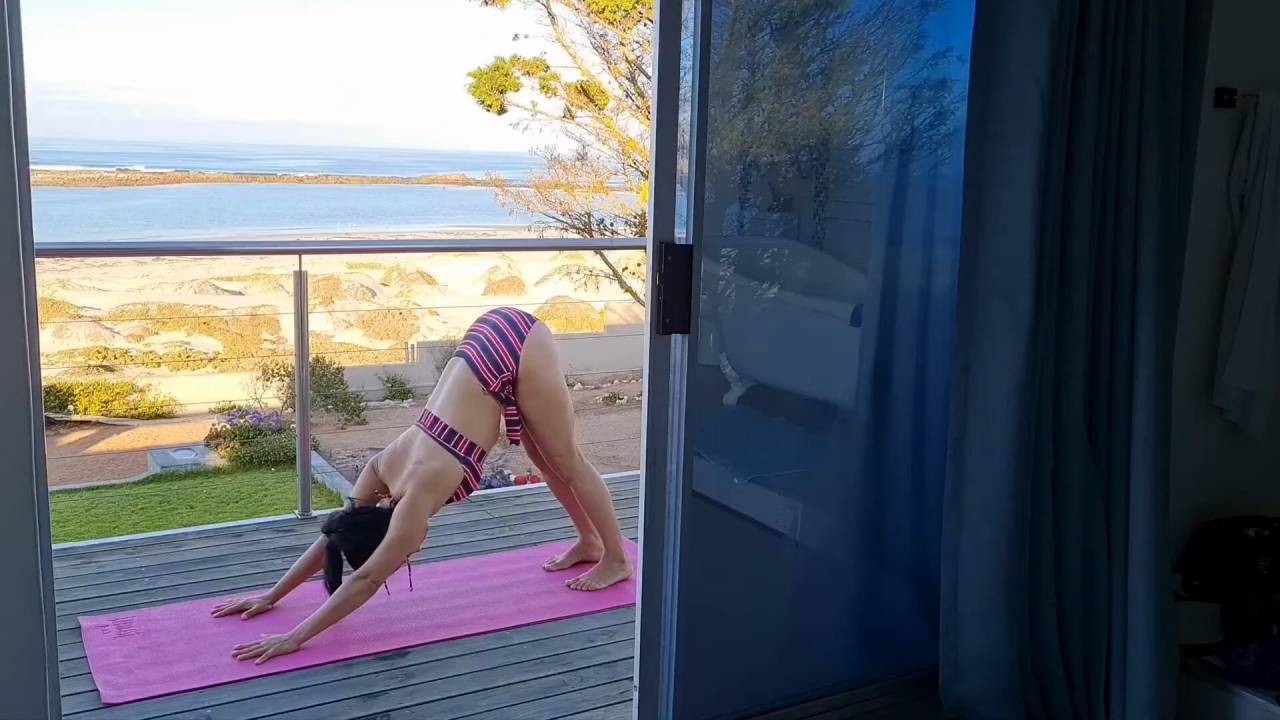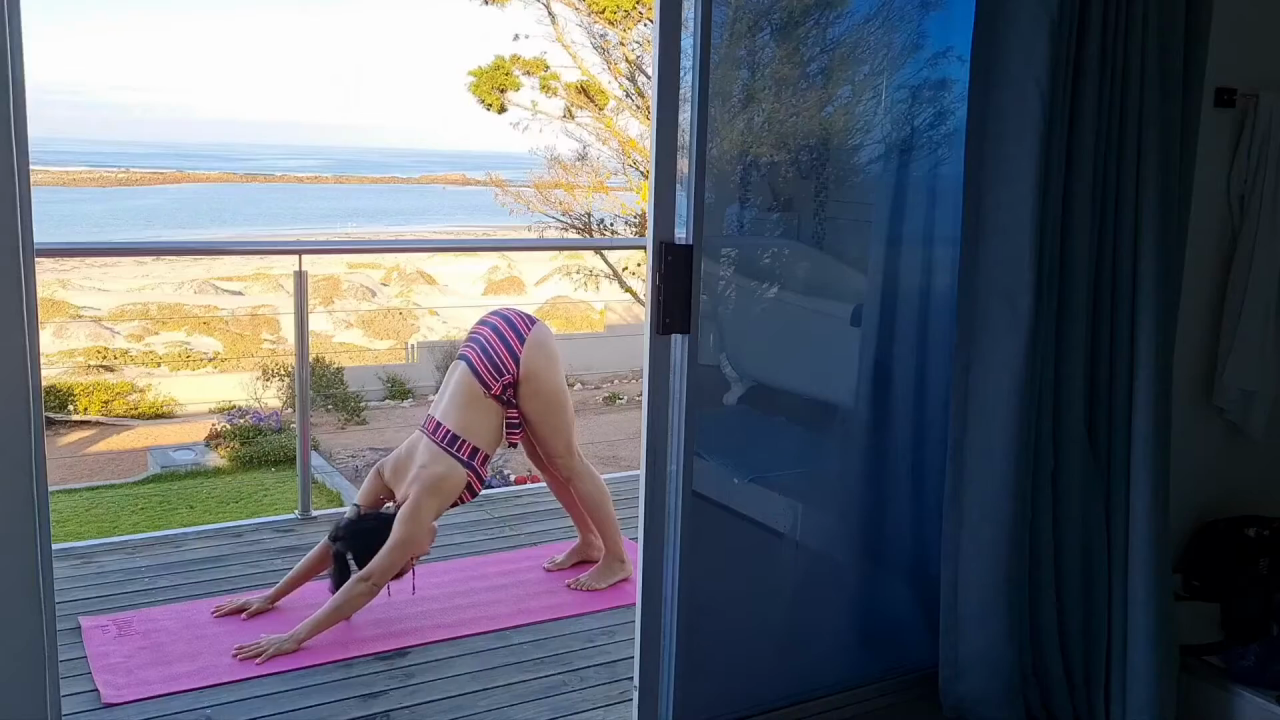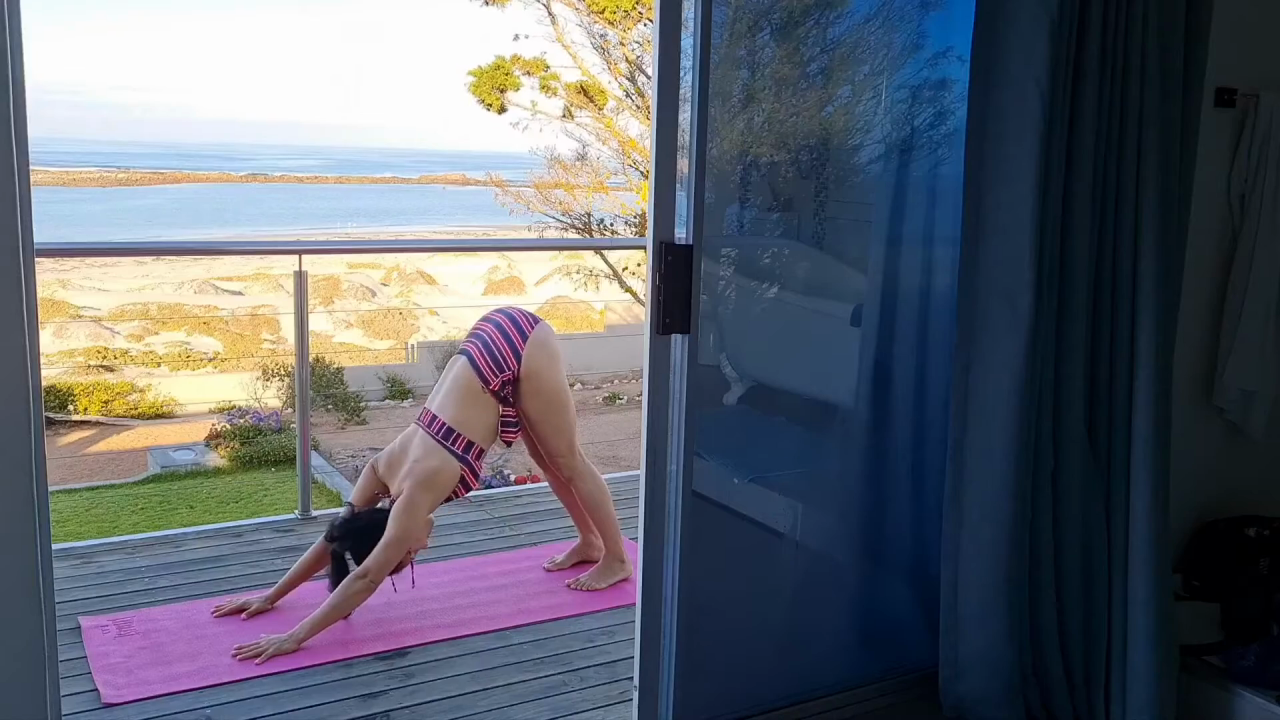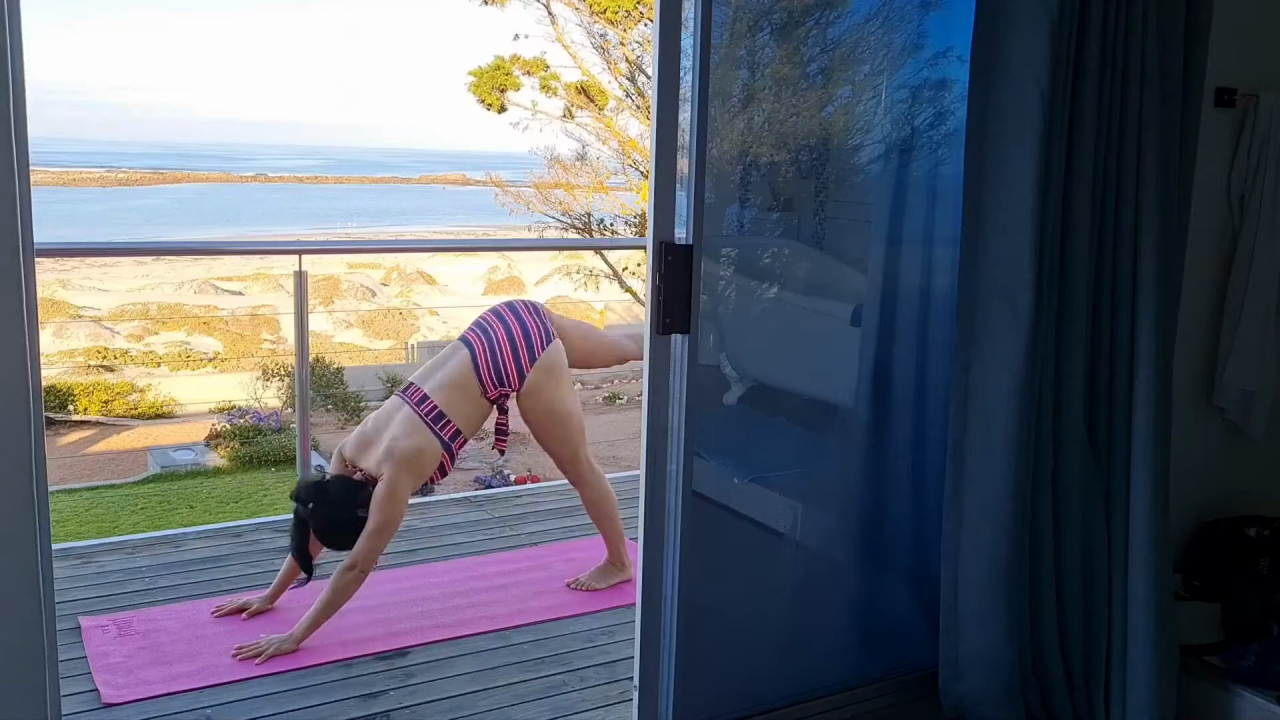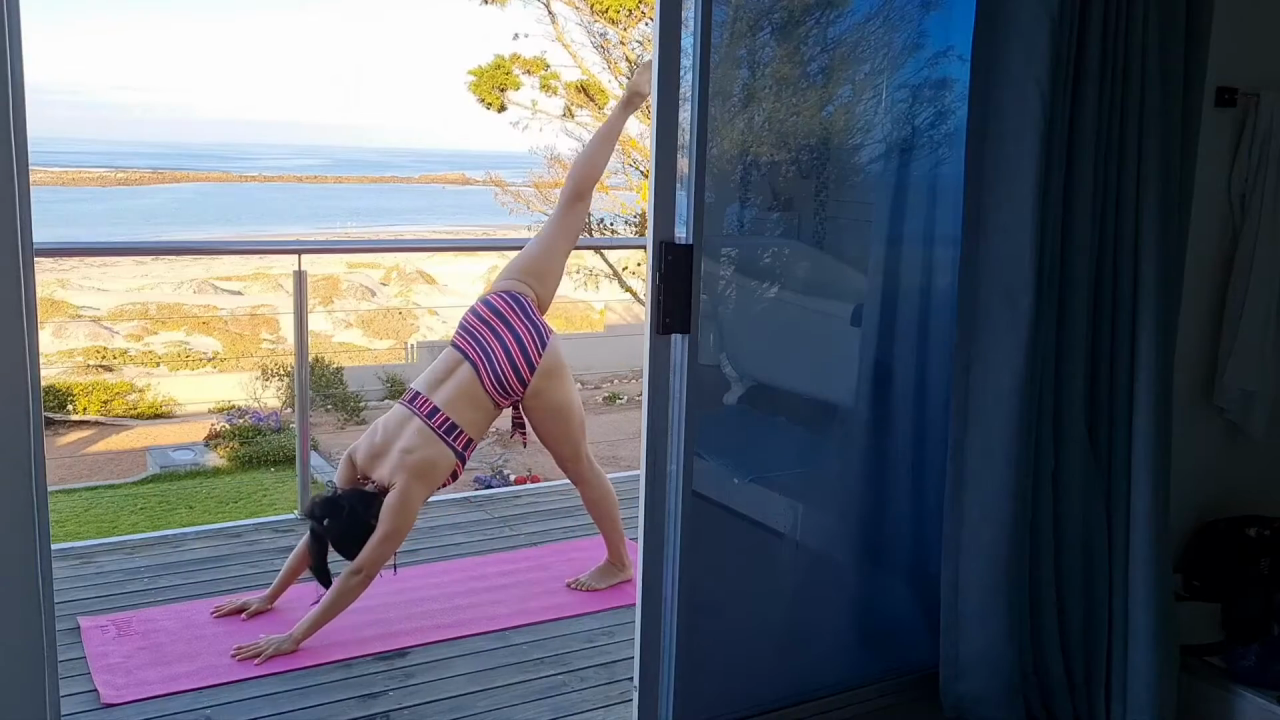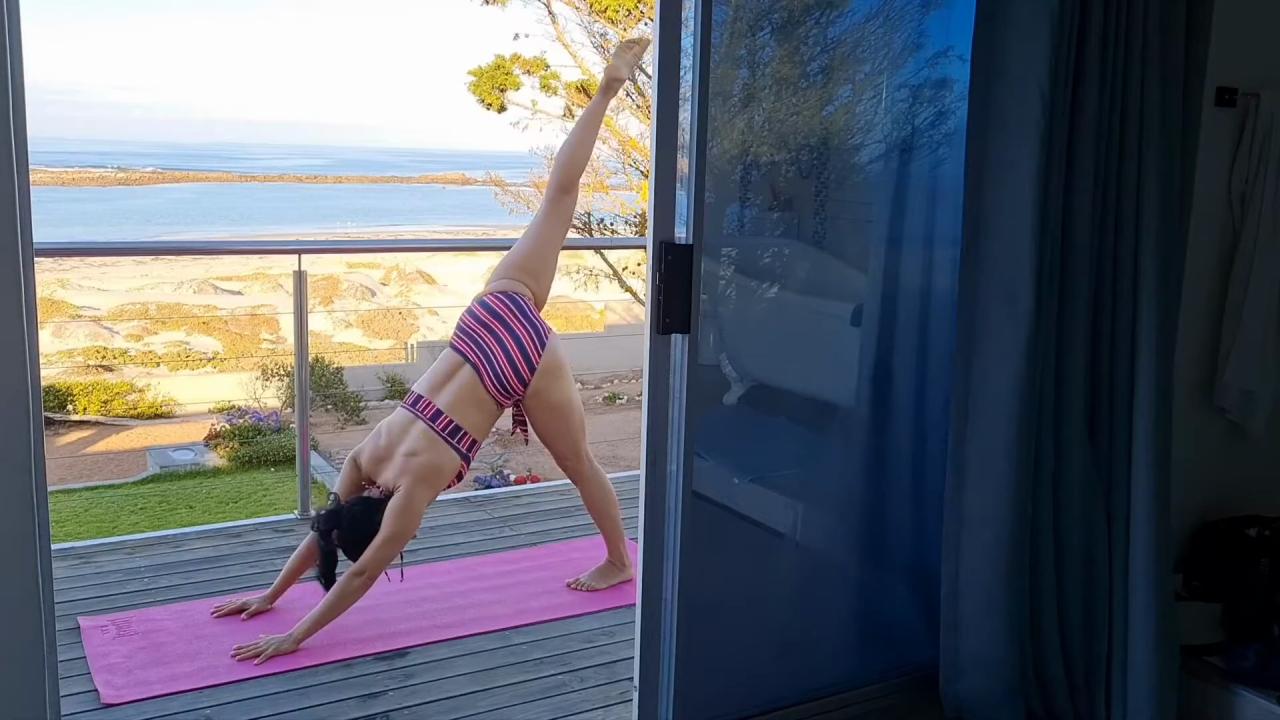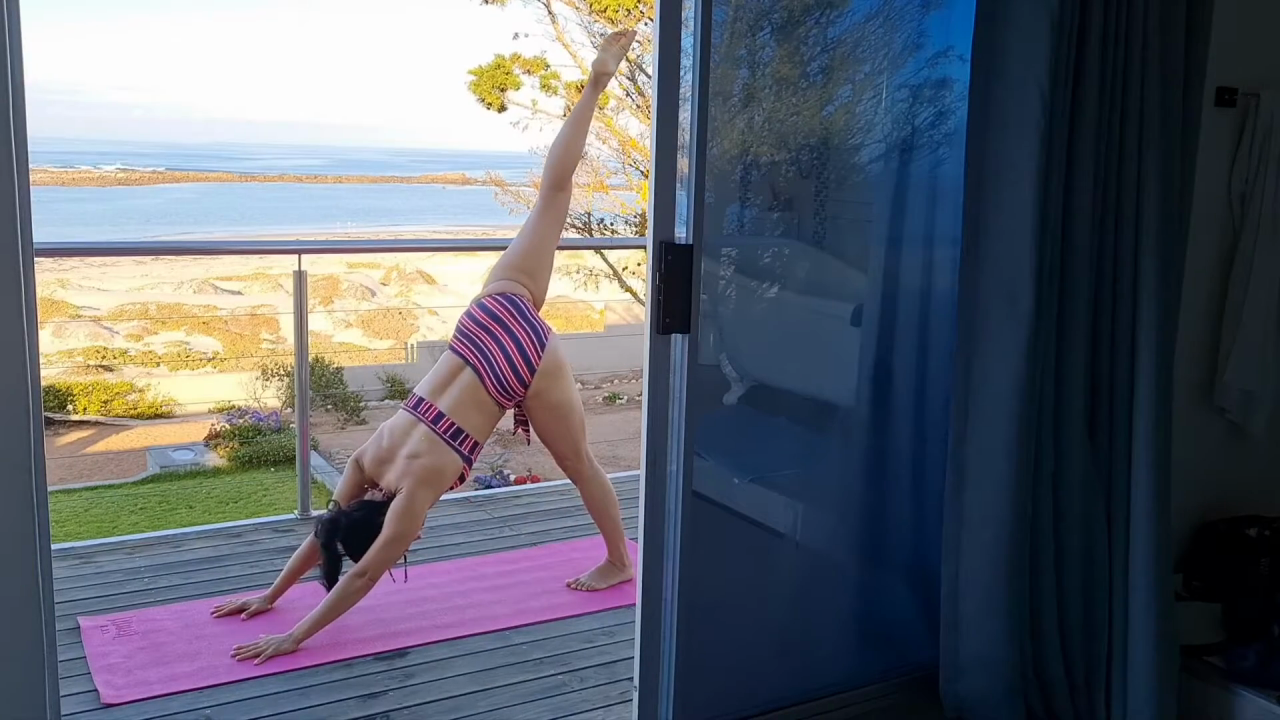
dt=0.3s
person 1, frame 1
left shoulder: (419, 489)
right shoulder: (384, 467)
left elbow: (367, 580)
right elbow: (335, 534)
left wrist: (295, 637)
right wrist: (271, 596)
left hip: (513, 344)
right hip: (494, 338)
left knee: (566, 461)
right knee: (545, 461)
left ankle: (616, 559)
right ankle: (589, 543)
person 1, frame 2
left shoulder: (424, 492)
right shoulder: (390, 471)
left elbow: (369, 581)
right elbow: (338, 537)
left wrist: (295, 637)
right wrist: (270, 596)
left hip: (515, 345)
right hip: (496, 338)
left knee: (566, 462)
right knee: (545, 461)
left ankle: (616, 559)
right ankle: (589, 543)
person 1, frame 3
left shoulder: (418, 487)
right shoulder: (384, 468)
left elbow: (366, 577)
right elbow: (337, 536)
left wrist: (296, 637)
right wrist: (272, 596)
left hip: (514, 342)
right hip: (498, 337)
left knee: (566, 460)
right knee: (545, 458)
left ankle: (617, 558)
right ankle: (589, 542)
person 1, frame 4
left shoulder: (395, 471)
right shoulder: (353, 450)
left elbow: (355, 568)
right elbow: (317, 528)
left wrist: (293, 638)
right wrist: (268, 595)
left hip: (518, 351)
right hip: (507, 329)
left knee: (575, 464)
right knee: (616, 350)
left ankle: (619, 561)
person 1, frame 5
left shoulder: (407, 484)
right shoulder: (361, 457)
left elbow: (359, 574)
right elbow: (320, 529)
left wrist: (294, 637)
right wrist: (269, 595)
left hip: (520, 351)
right hip: (498, 316)
left knee: (577, 464)
right knee: (570, 203)
left ankle: (619, 564)
right ankle: (627, 105)
person 1, frame 6
left shoulder: (410, 486)
right shoulder: (368, 458)
left elbow: (361, 576)
right elbow: (322, 531)
left wrist: (291, 638)
right wrist: (267, 596)
left hip: (519, 352)
right hip: (498, 316)
left knee: (578, 464)
right knee: (560, 193)
left ankle: (619, 563)
right ankle: (607, 90)
person 1, frame 7
left shoulder: (413, 488)
right shoulder: (373, 457)
left elbow: (361, 576)
right elbow: (325, 533)
left wrist: (292, 638)
right wrist: (268, 596)
left hip: (518, 353)
right hip: (497, 320)
left knee: (578, 464)
right knee: (552, 194)
left ankle: (620, 563)
right ankle: (594, 85)
